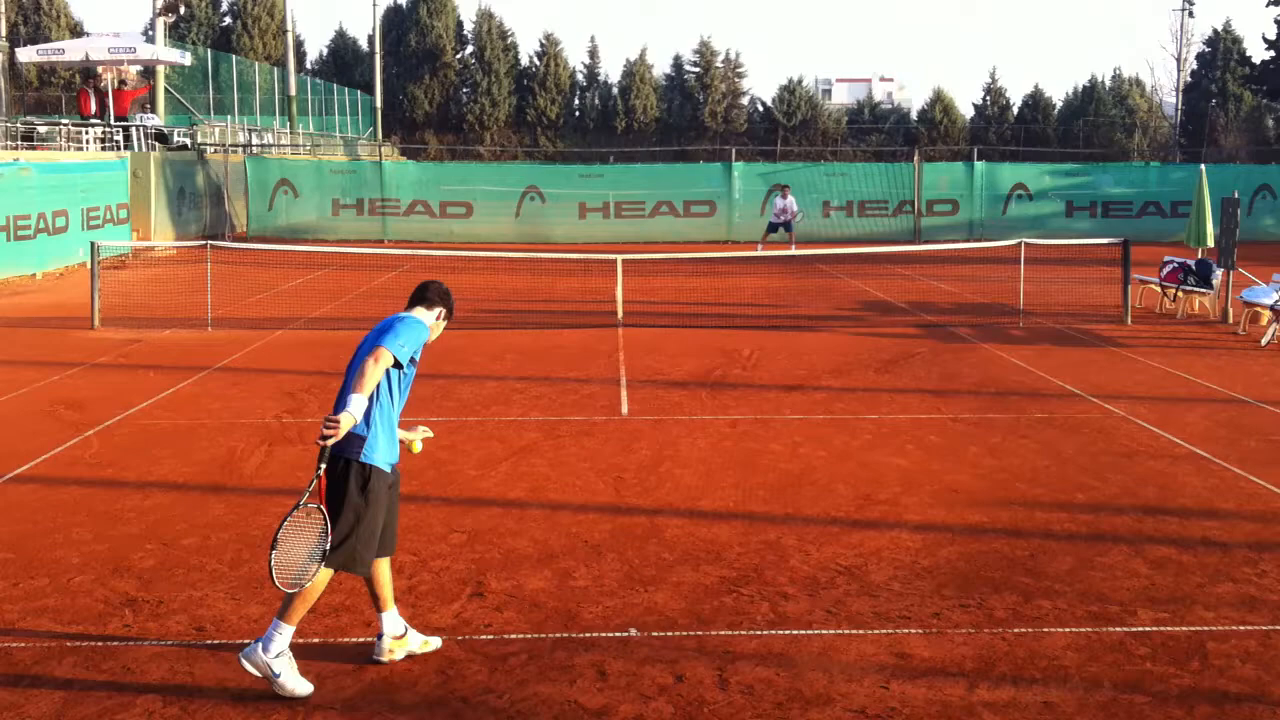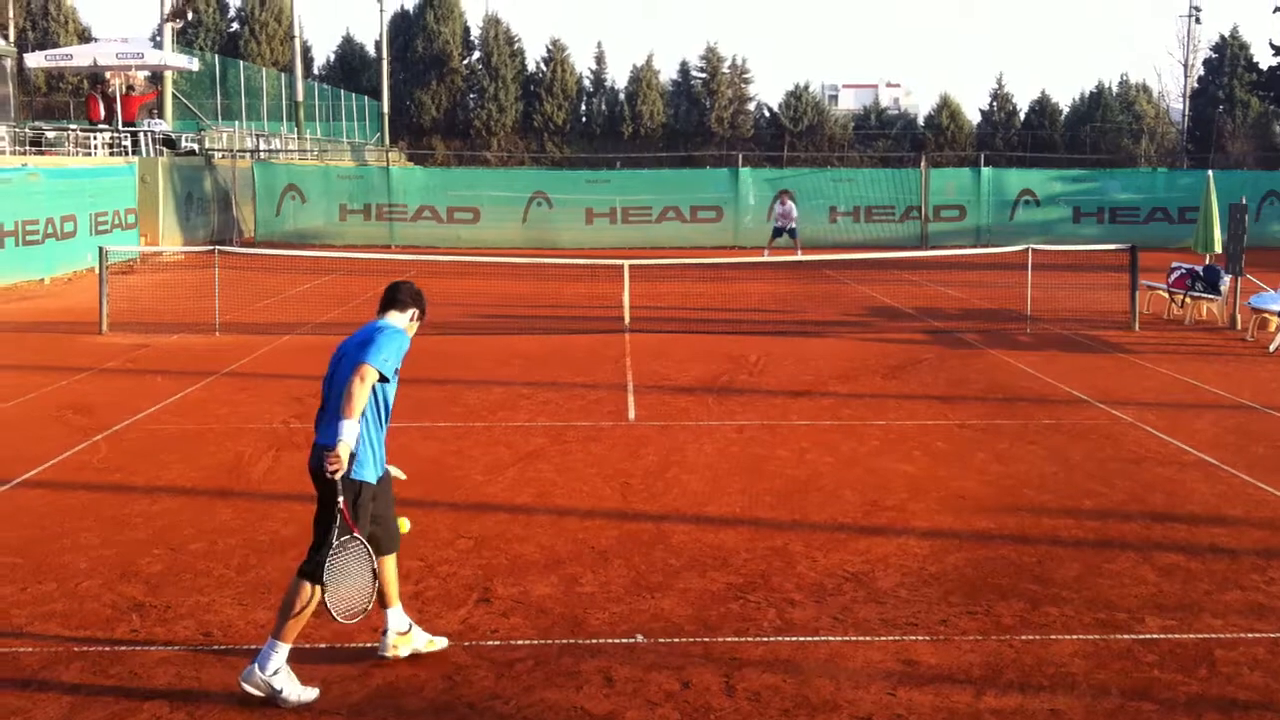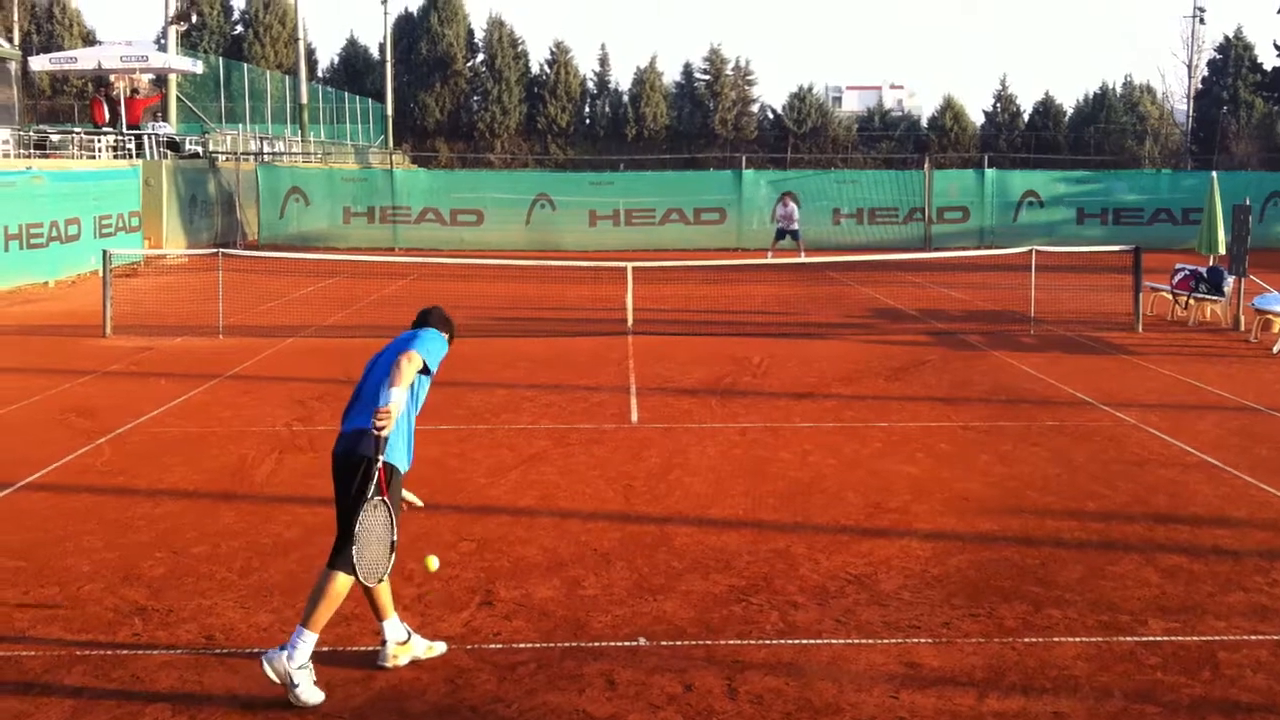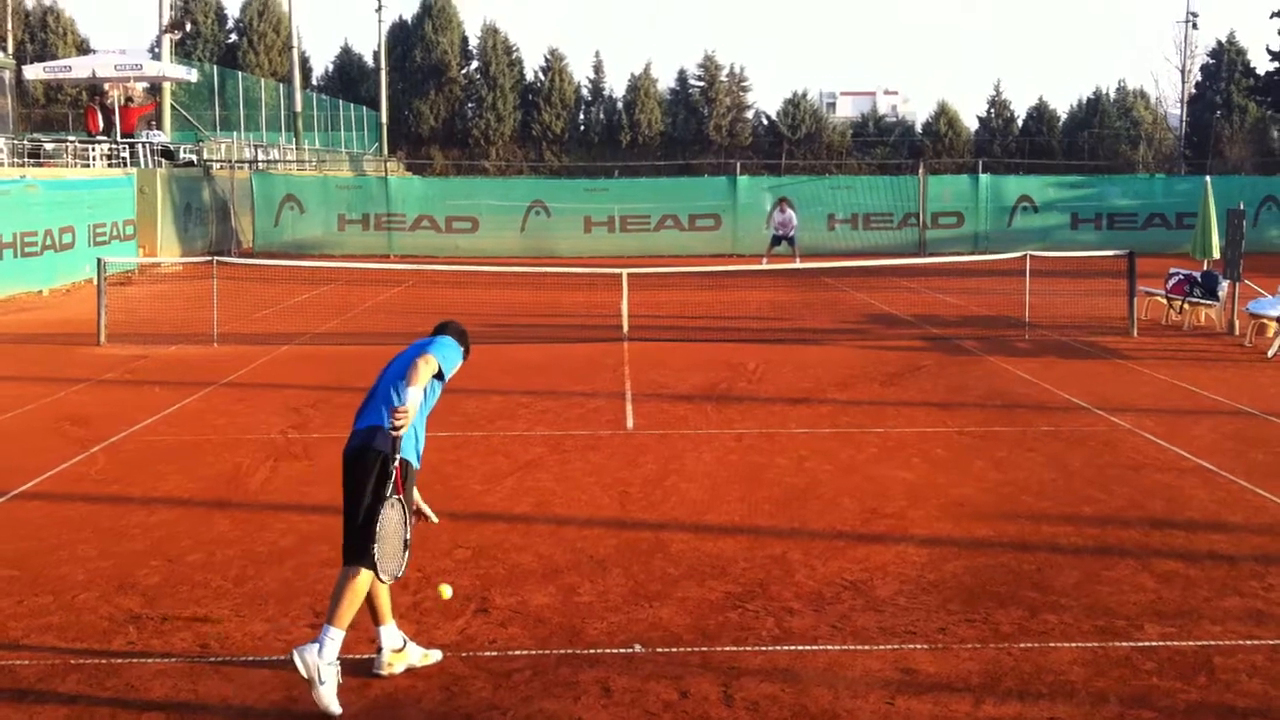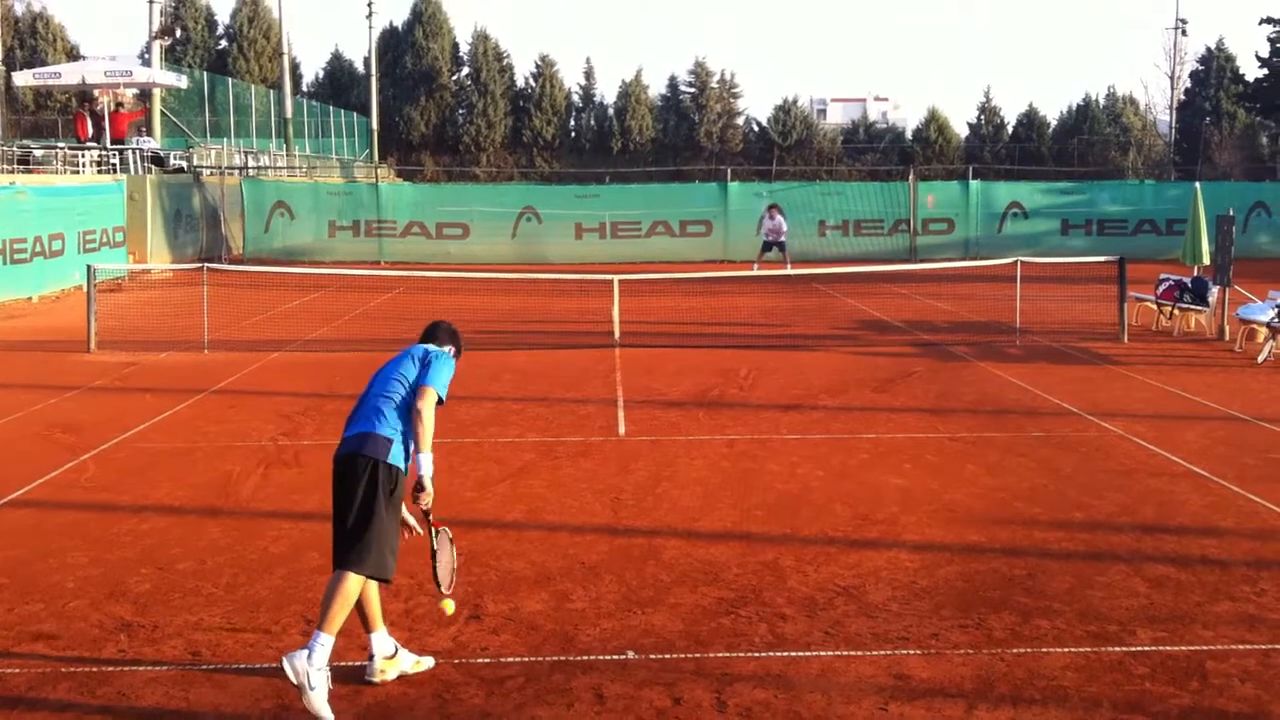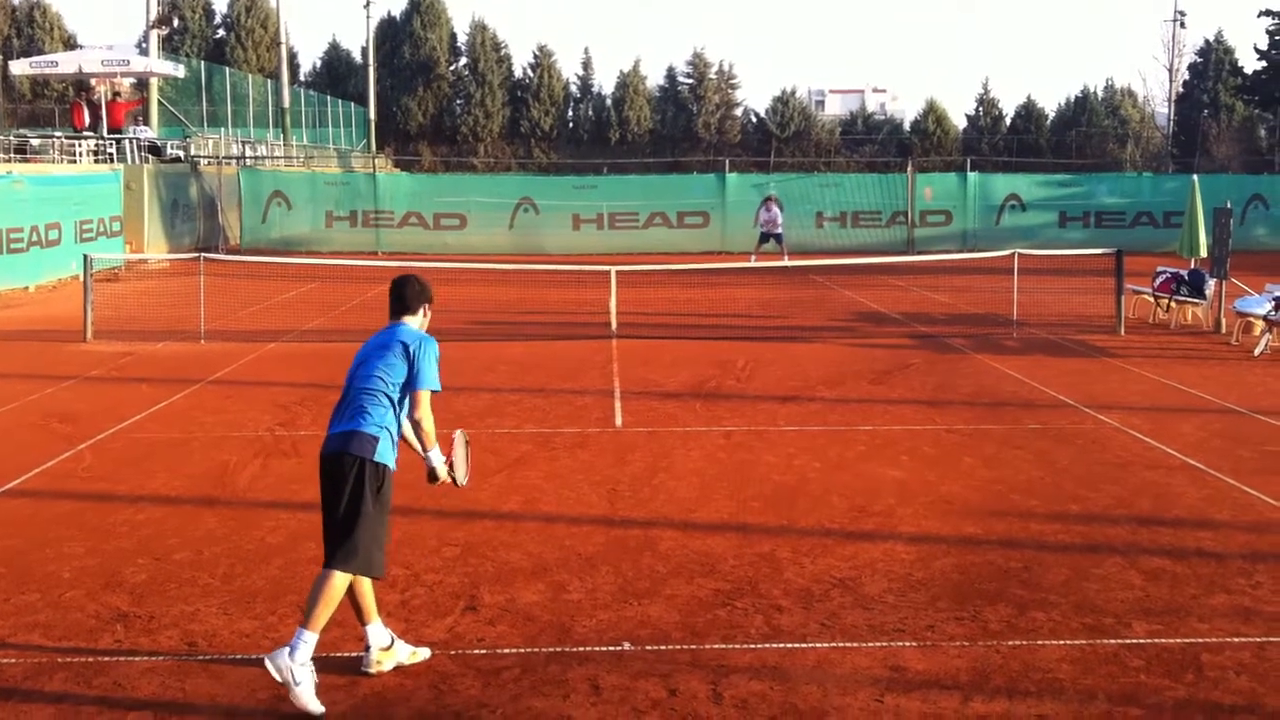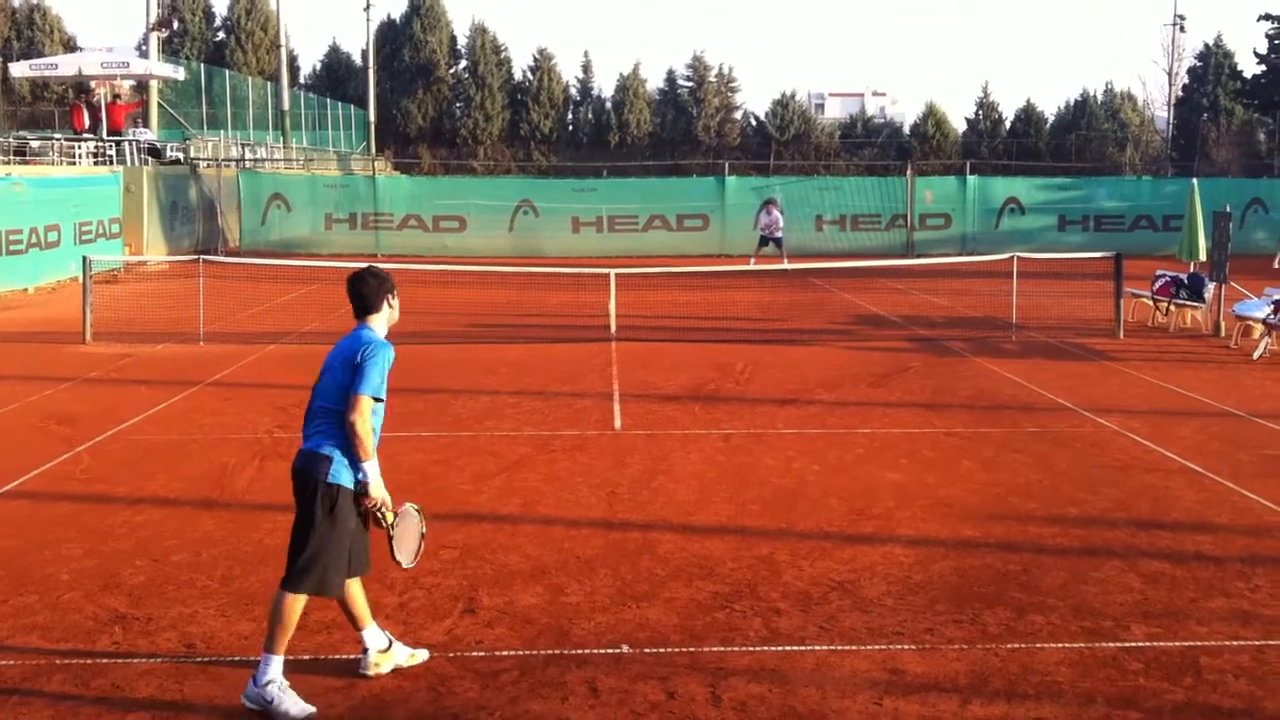
dt=0.4s
person 1, frame 1
left shoulder: (390, 328)
right shoulder: (412, 326)
right elbow: (375, 362)
left wrist: (402, 435)
right wrist: (351, 413)
left hip: (374, 455)
right hip: (363, 456)
left knee: (379, 543)
right knee: (333, 552)
left ankle: (393, 636)
right ankle: (271, 649)
person 1, frame 2
left shoulder: (353, 340)
right shoulder: (393, 335)
right elbow: (361, 380)
right wrist: (346, 444)
left hip: (359, 464)
right hip: (349, 465)
left knee: (382, 539)
right knee: (323, 567)
left ankle: (398, 632)
right ankle: (267, 668)
person 1, frame 3
left shoulder: (392, 348)
right shoulder: (433, 338)
right elbow: (407, 363)
left wrist: (398, 487)
right wrist: (396, 401)
left hip: (353, 448)
right hip: (374, 453)
right knee: (350, 557)
left ankle: (397, 641)
right ankle: (293, 656)
person 1, frame 4
left shoulder: (406, 355)
right shoulder: (447, 346)
right elbow: (422, 365)
left wrist: (414, 499)
right wrist: (411, 404)
left hip: (362, 447)
right hip: (386, 448)
left knee: (371, 552)
right knee: (366, 555)
left ankle: (393, 647)
right ankle: (323, 653)
person 1, frame 5
left shoulder: (394, 364)
right shoulder: (439, 358)
right elbow: (421, 408)
left wrist: (400, 507)
right wrist: (424, 471)
left hip: (350, 454)
right hip: (378, 457)
left knee: (362, 559)
right knee: (358, 562)
left ankle: (385, 655)
right ankle: (313, 659)
person 1, frame 6
left shoulder: (373, 344)
right shoulder: (421, 343)
right elbow: (419, 413)
left wrist: (421, 453)
right wrist: (437, 461)
left hip: (338, 450)
right hip: (367, 455)
left knee: (354, 555)
right knee: (347, 559)
left ankle: (381, 645)
right ankle: (296, 657)
person 1, frame 7
left shoulder: (350, 346)
right shoulder: (378, 349)
right elbow: (358, 418)
left wrist: (372, 483)
right wrist: (372, 476)
left hip: (329, 472)
right hip: (331, 473)
left knee: (346, 565)
right knee: (304, 576)
left ankle: (379, 649)
right ankle: (265, 682)
